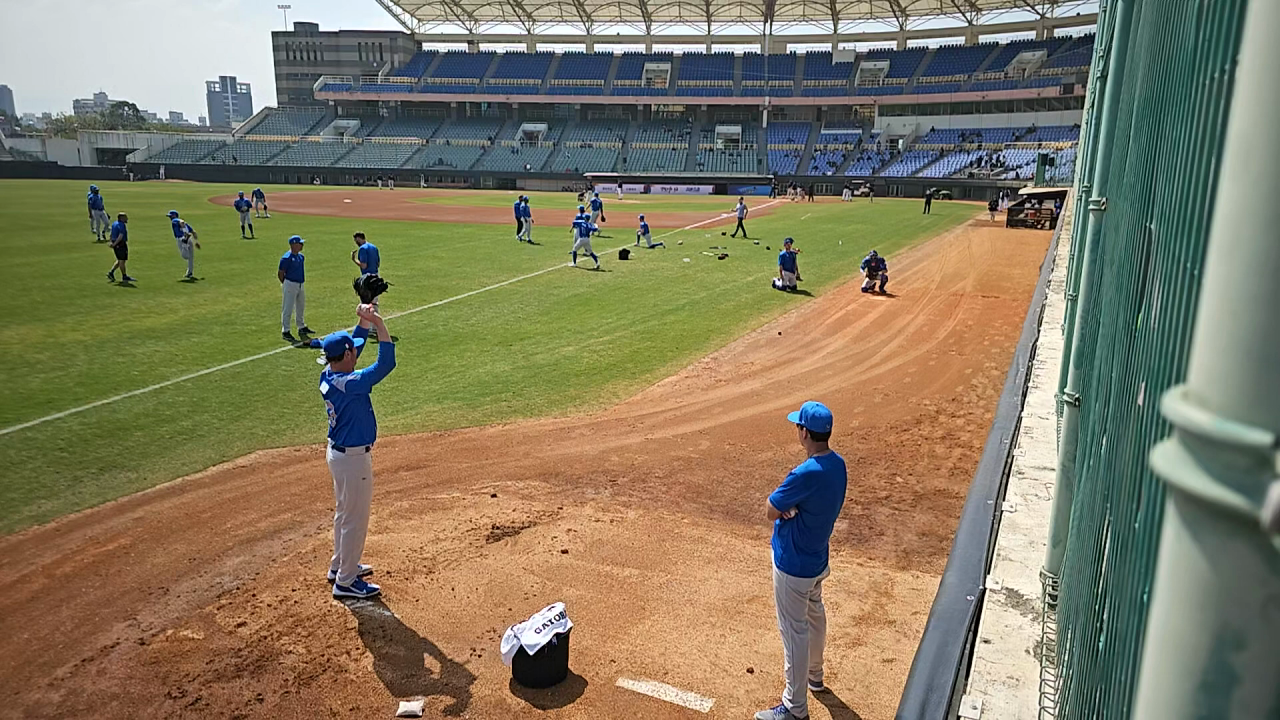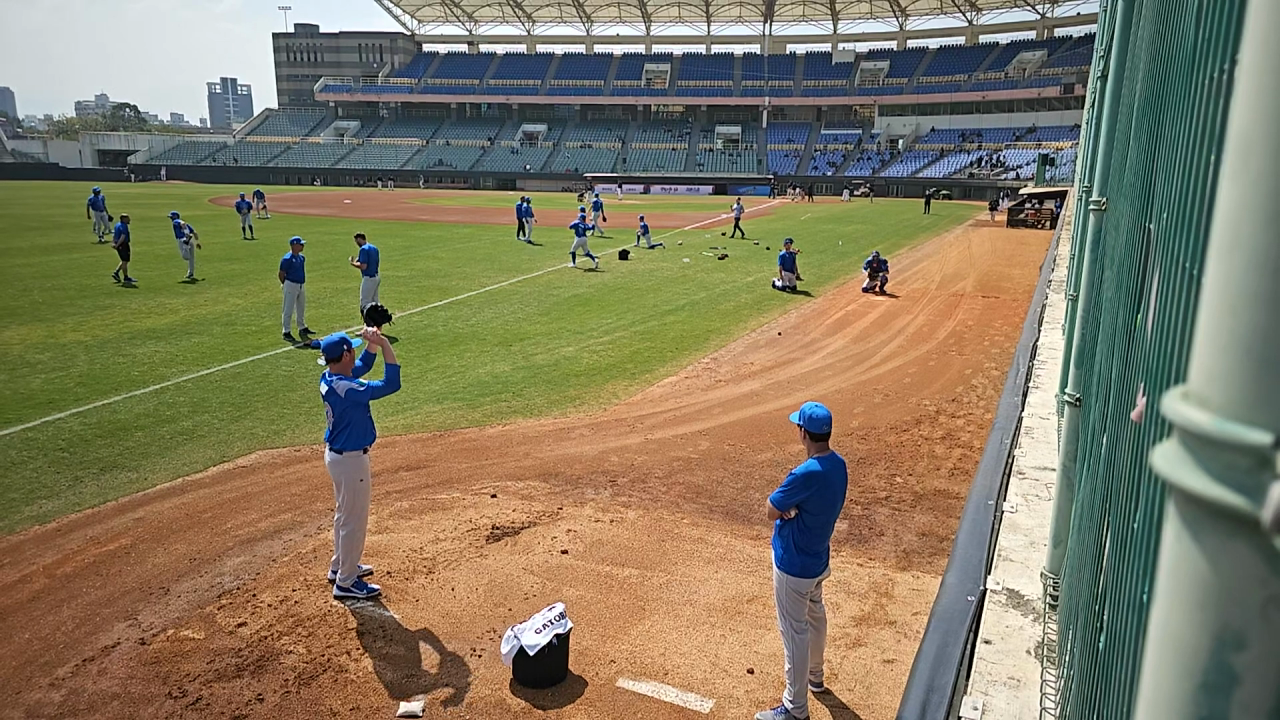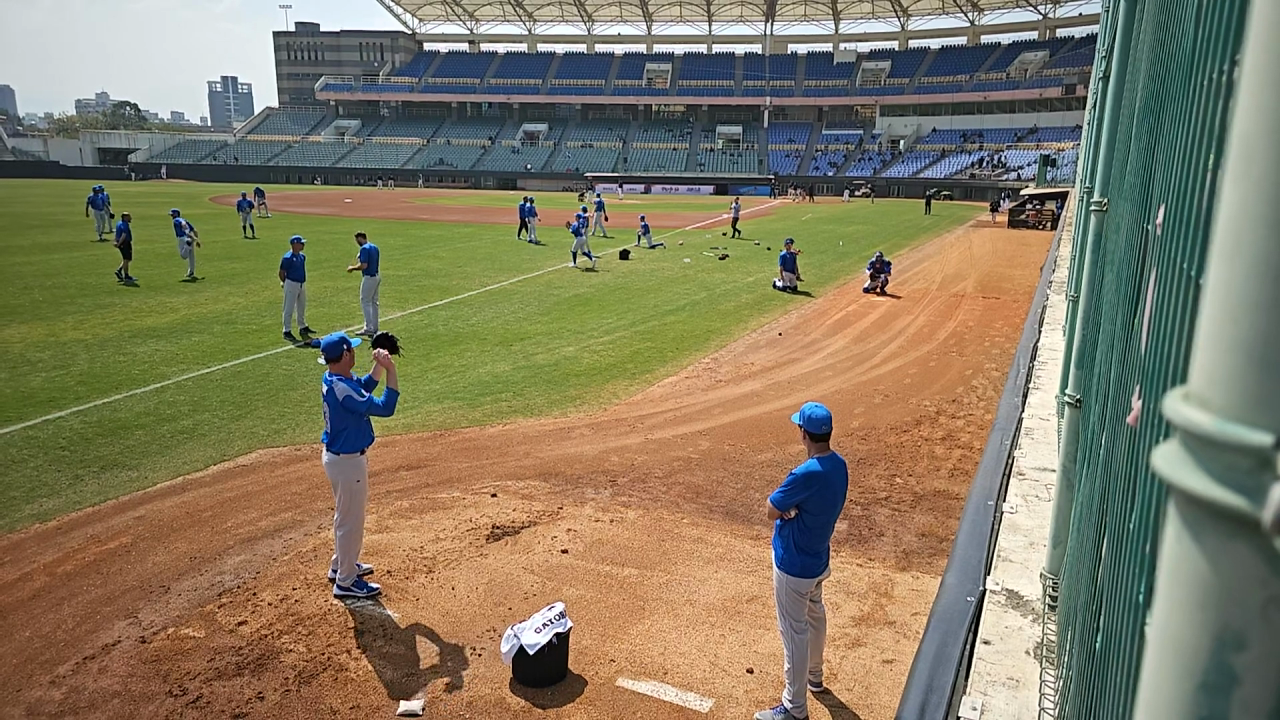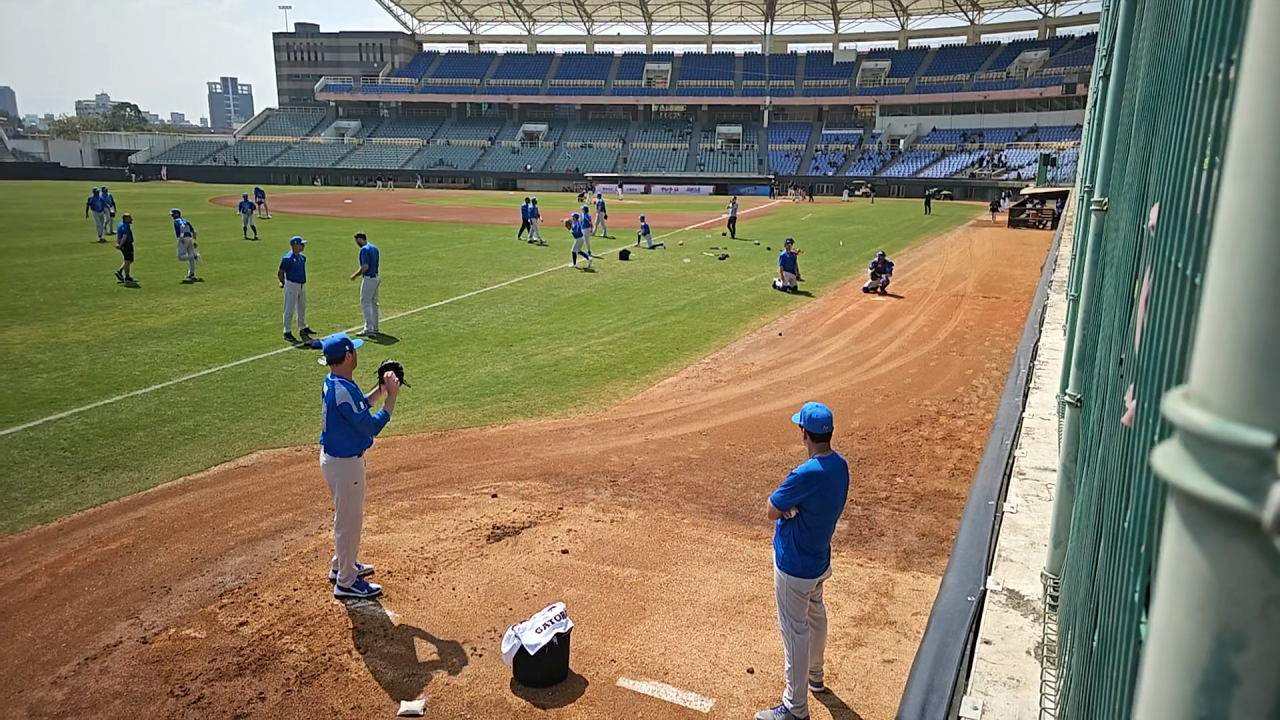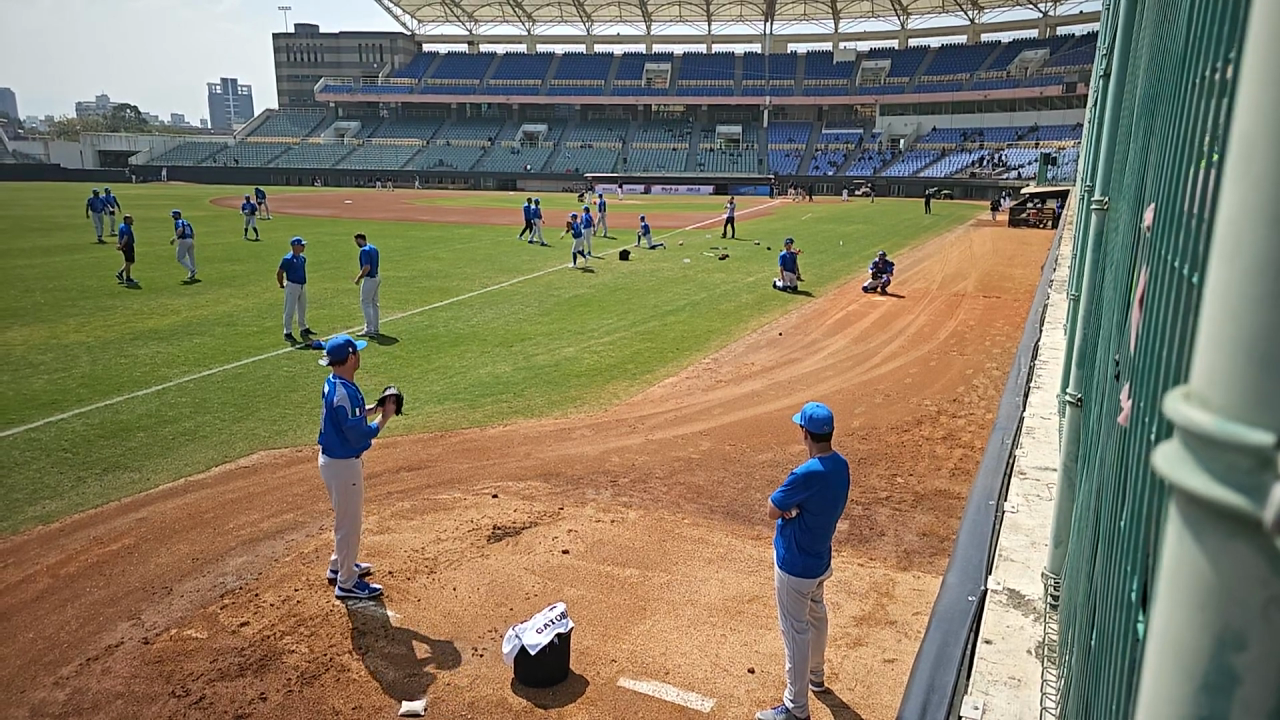
dt=1s
person 1, frame 1
left shoulder: (806, 474)
right shoulder: (838, 464)
left elbow: (771, 511)
left wrist: (784, 505)
right wrist: (791, 505)
left hip: (793, 565)
right hip: (817, 559)
left knee: (794, 631)
right knee: (815, 615)
right ankle: (815, 675)
person 1, frame 2
left shoulder: (806, 474)
right shoulder: (839, 465)
left elbow: (771, 511)
left wrist: (785, 504)
right wrist: (791, 506)
left hip: (794, 565)
right hip: (818, 558)
left knee: (795, 632)
right knee: (815, 616)
right ankle: (815, 675)
person 1, frame 3
left shoulder: (806, 474)
right shoulder: (839, 465)
left elbow: (772, 511)
left wrist: (786, 503)
right wrist: (792, 505)
left hip: (794, 565)
right hip: (818, 559)
left knee: (794, 632)
right knee: (815, 616)
right ankle: (814, 675)
person 1, frame 4
left shoulder: (806, 474)
right shoulder: (840, 465)
left elbow: (772, 510)
right wrist: (793, 505)
left hip: (795, 565)
right hip: (819, 559)
left knee: (795, 631)
right knee: (815, 616)
right ankle: (815, 675)
person 1, frame 5
left shoulder: (807, 474)
right shoulder: (841, 466)
left elbow: (773, 510)
right wrist: (793, 506)
left hip: (795, 564)
right hip: (820, 559)
left knee: (796, 631)
right knee: (816, 615)
right ankle: (816, 675)
person 2, frame 1
left shoulder: (328, 375)
right shoulder: (348, 384)
left elbow: (354, 343)
right elbow: (386, 363)
left wrist: (365, 320)
right wrist: (378, 323)
left hip: (338, 451)
right hip: (353, 458)
left knee: (345, 513)
right knee: (355, 519)
left ankle: (340, 566)
right ankle: (346, 582)
person 2, frame 2
left shoulder: (329, 379)
right shoulder: (345, 388)
left elbow: (363, 366)
right elbow: (392, 384)
left wrist: (373, 343)
right wrist: (385, 344)
left hip: (337, 454)
right hip: (351, 460)
left knee: (345, 514)
right knee: (354, 520)
left ankle: (341, 566)
right ankle: (346, 582)
person 2, frame 3
left shoulder: (333, 379)
right shoulder: (342, 389)
left elbow: (364, 387)
right elbow: (386, 408)
left wrist: (380, 365)
right wrist: (391, 370)
left hip: (338, 455)
right hip: (347, 461)
left knee: (346, 514)
right knee: (351, 519)
left ankle: (341, 565)
right ankle: (346, 581)
person 2, frame 4
left shoulder: (334, 382)
right shoulder: (343, 391)
left elbow: (359, 406)
right elbow: (372, 426)
left wrist: (381, 388)
right wrist: (392, 396)
left hip: (336, 456)
right hip: (345, 463)
left knee: (347, 517)
right knee: (349, 521)
left ankle: (341, 565)
right ankle: (346, 582)
person 2, frame 5
left shoulder: (334, 382)
right shoulder: (344, 393)
right elbow: (358, 436)
left wrist: (376, 408)
right wrist: (385, 417)
left hip: (333, 458)
right hip: (343, 464)
left knee: (346, 518)
right knee: (349, 522)
left ankle: (339, 565)
right ankle: (347, 583)
